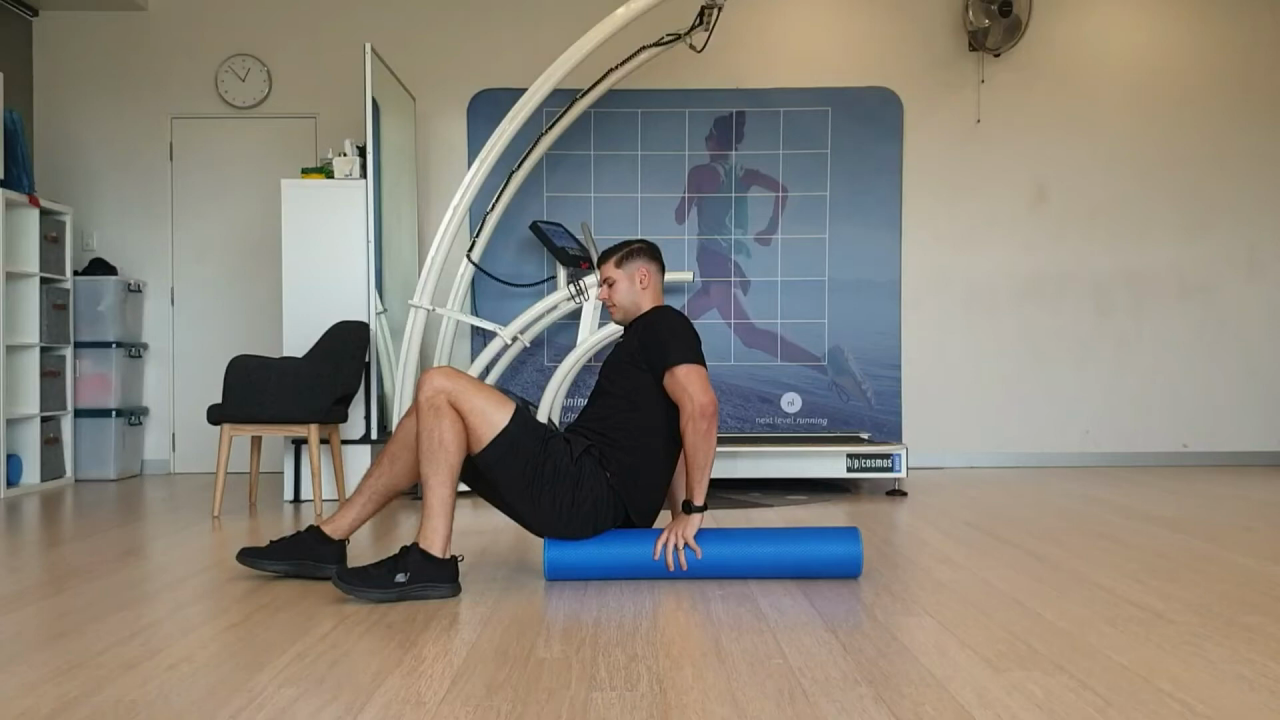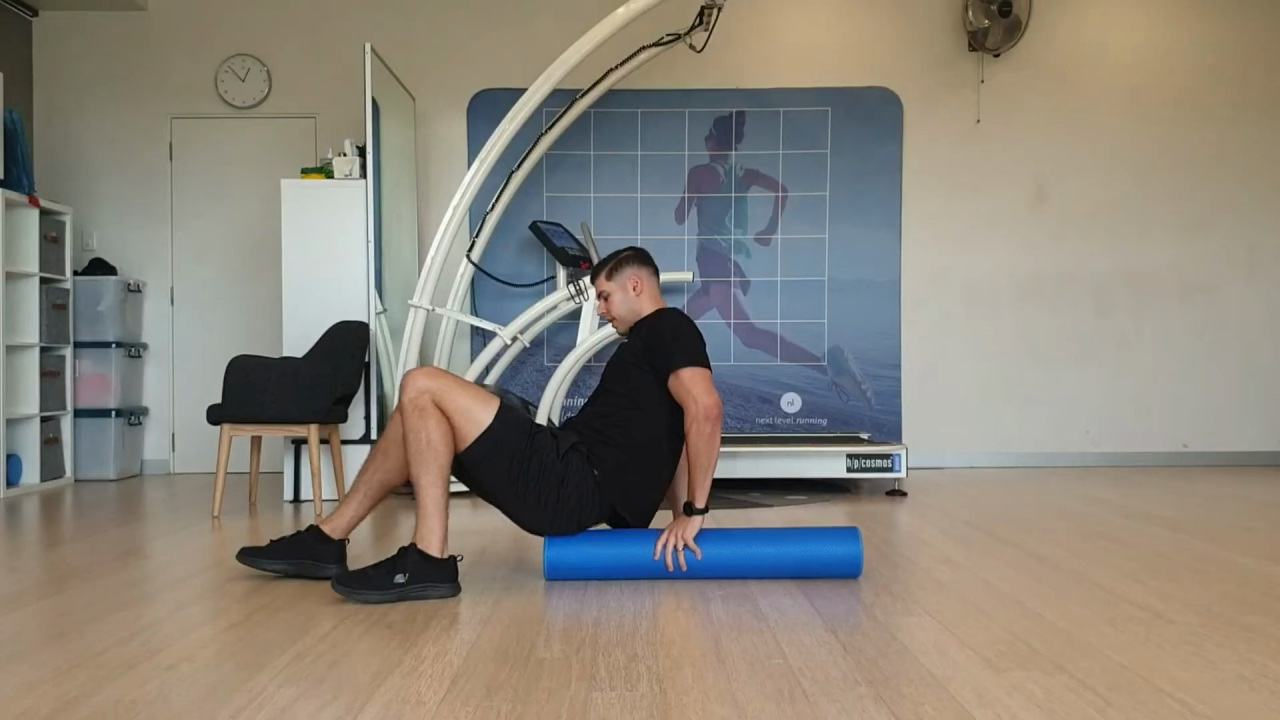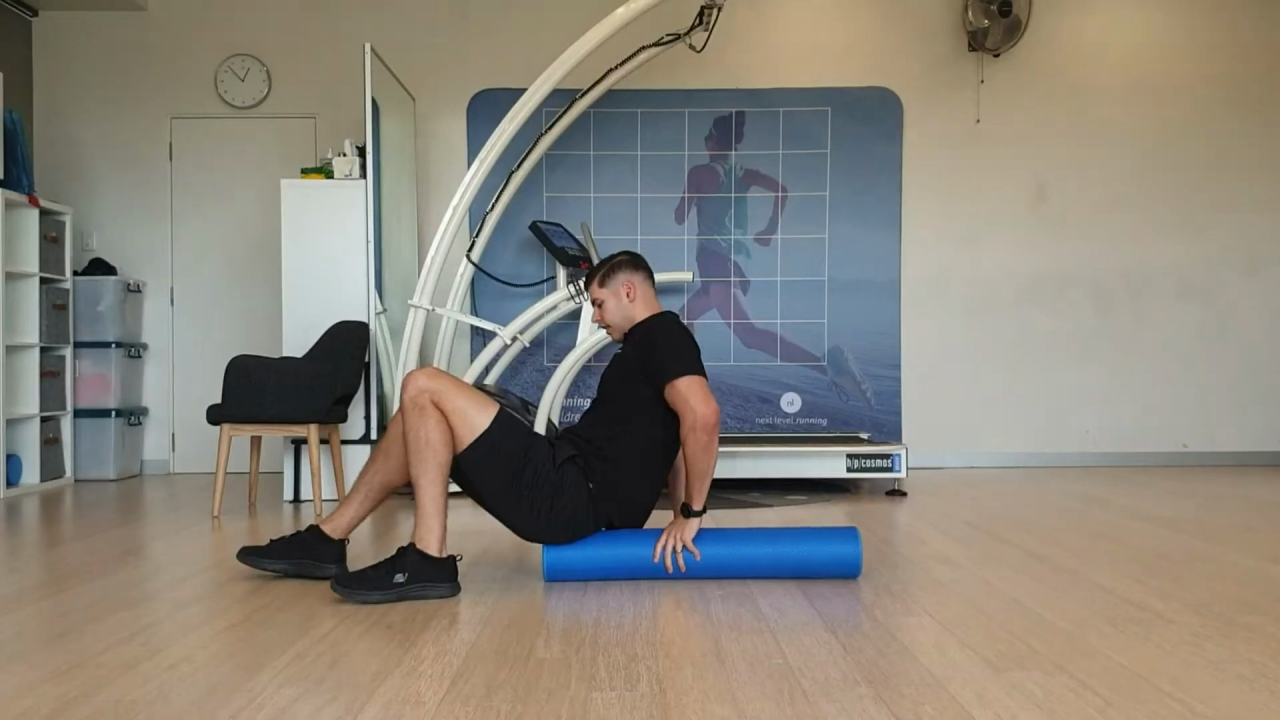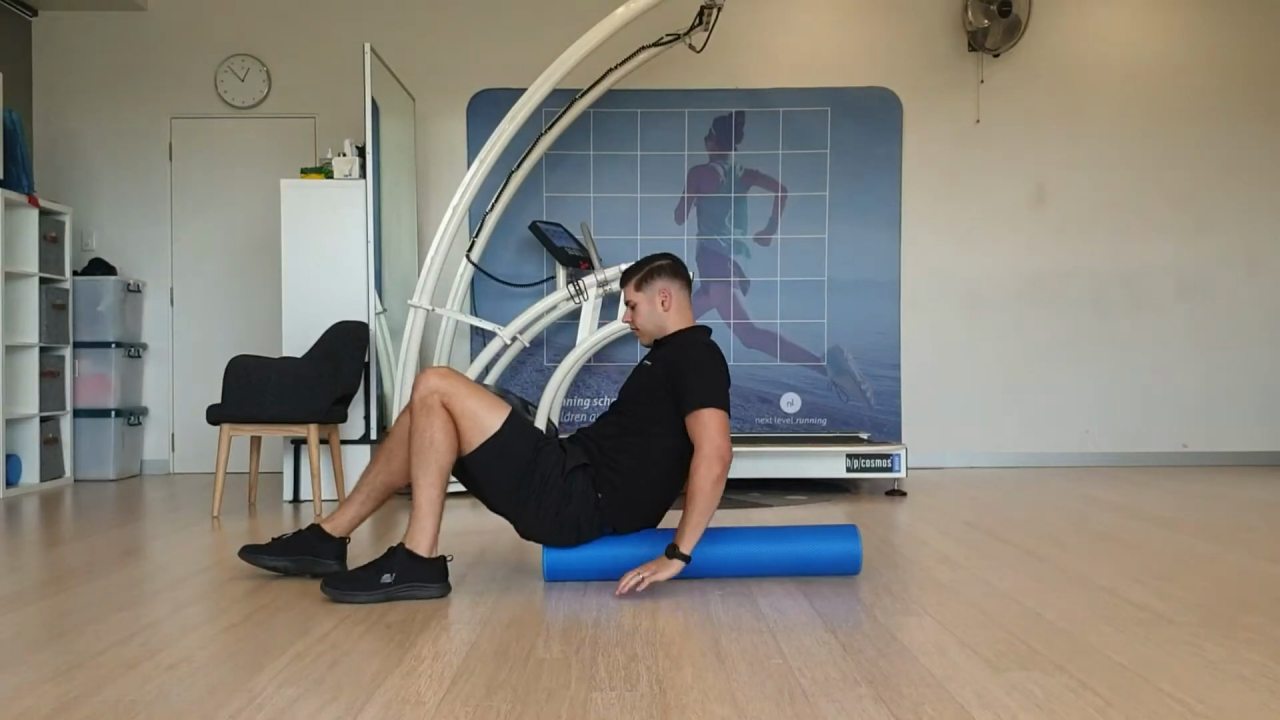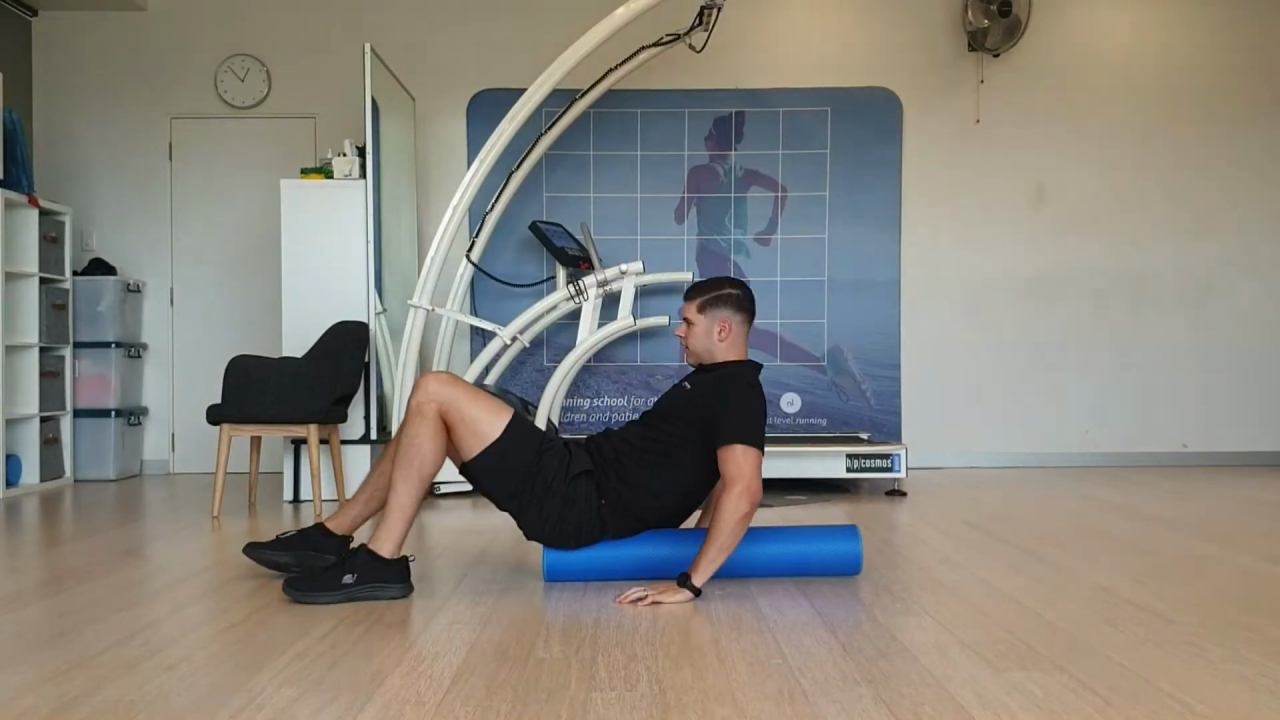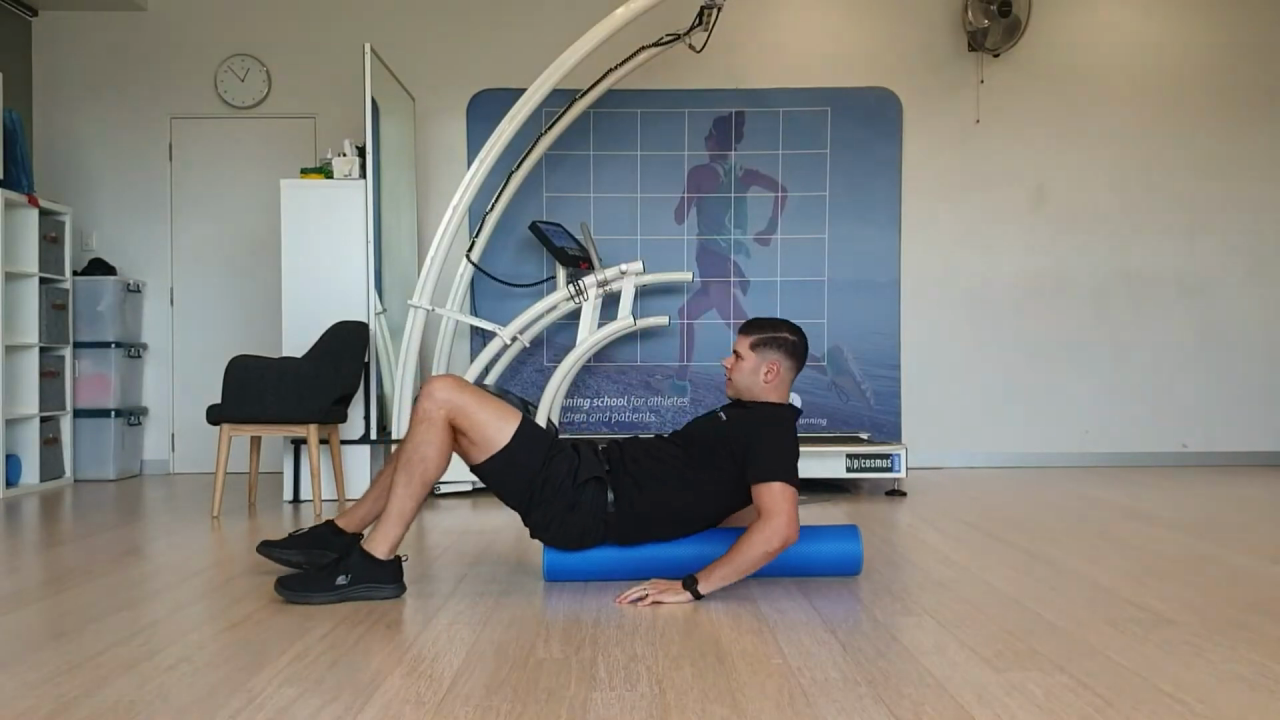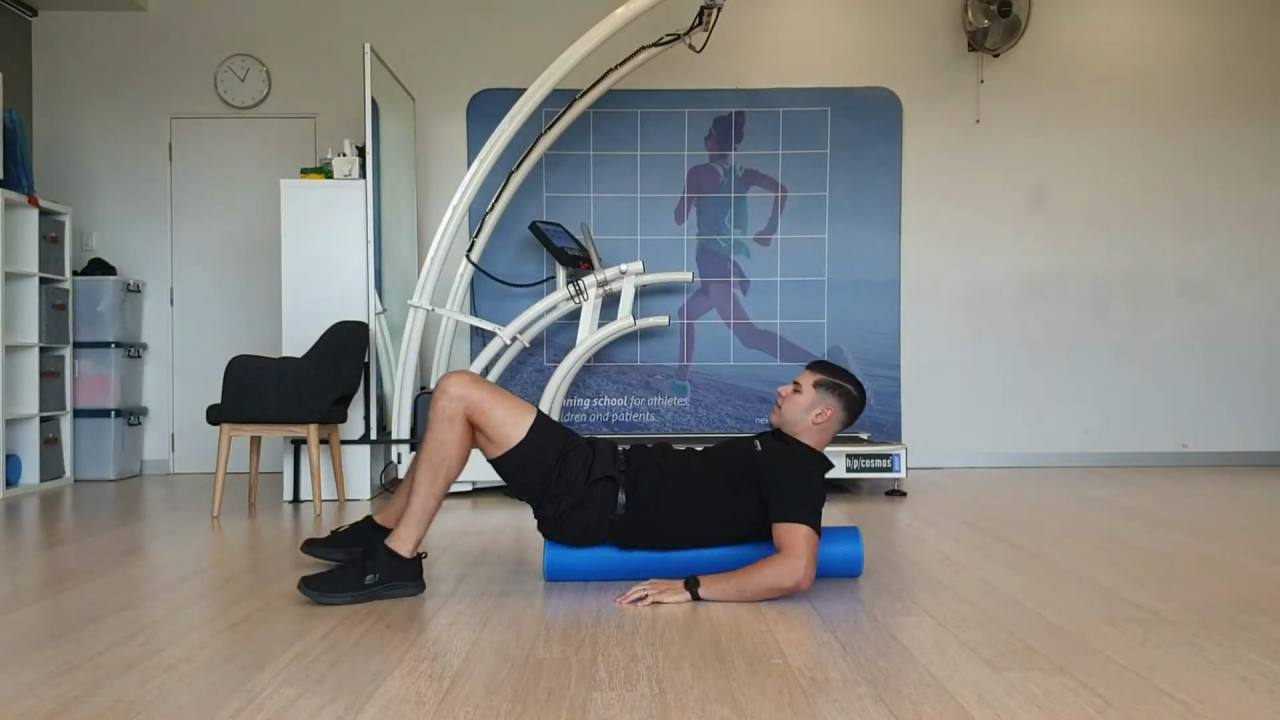
dt=0.3s
person 1, frame 1
left shoulder: (664, 325)
right shoulder: (649, 337)
left elbow: (701, 407)
right elbow: (664, 439)
left wrist: (694, 510)
right wrist: (676, 515)
left hip: (583, 493)
right hip: (583, 492)
left knee: (439, 388)
right knee: (429, 421)
left ankle: (431, 562)
right ankle: (326, 541)
person 1, frame 2
left shoulder: (667, 327)
right shoulder: (656, 340)
left elbow: (705, 410)
right elbow: (669, 434)
left wrist: (694, 512)
right wrist: (679, 515)
left hip: (568, 485)
right hip: (576, 482)
left knee: (422, 387)
right knee: (418, 416)
left ankle: (429, 561)
right ankle: (326, 539)
person 1, frame 3
left shoulder: (662, 337)
right shoulder: (653, 344)
left elbow: (702, 418)
right elbow: (673, 439)
left wrist: (690, 515)
left hip: (567, 497)
right hip: (573, 492)
left knee: (423, 388)
right knee: (418, 416)
left ankle: (428, 561)
right ankle: (326, 540)
person 1, frame 4
left shoulder: (693, 355)
right shoulder: (681, 355)
left elbow: (714, 452)
right elbow: (692, 453)
left wrist: (678, 554)
left hip: (572, 501)
right hip: (575, 485)
left knee: (434, 388)
right knee: (425, 414)
left ankle: (420, 560)
right ankle: (326, 539)
person 1, frame 5
left shoulder: (733, 392)
right shoulder: (721, 383)
left elbow: (744, 491)
right elbow: (724, 485)
left wrist: (688, 583)
left hip: (573, 503)
right hip: (578, 480)
left knee: (435, 392)
right knee: (432, 408)
left ankle: (380, 561)
right ankle: (332, 538)
person 1, frame 6
left shoulder: (767, 430)
right shoulder: (756, 423)
left elbow: (779, 527)
right elbow: (758, 513)
left wrist: (693, 587)
left hip: (584, 504)
right hip: (594, 473)
left knee: (441, 396)
right knee: (441, 412)
left ankle: (375, 562)
right ankle: (342, 534)
person 1, frame 7
left shoulder: (798, 472)
right shoulder: (782, 452)
left elbow: (794, 571)
right elbow: (712, 498)
left wrist: (688, 588)
left hip: (594, 503)
right hip: (607, 473)
left knee: (455, 393)
right knee: (462, 397)
left ankle: (395, 560)
right ankle: (381, 529)
person 2, frame 1
left shoulder: (700, 172)
right shoulder: (745, 174)
left elbow: (680, 218)
right elbow: (781, 189)
left wrist: (687, 195)
right wrist: (771, 229)
left hip: (715, 260)
right hip: (735, 261)
left knee: (748, 333)
right knee: (686, 315)
left ankle: (825, 364)
person 2, frame 2
left shoulder: (700, 172)
right shoulder: (744, 174)
left elbow: (680, 218)
right elbow: (781, 190)
left wrist: (687, 196)
right wrist: (771, 230)
left hip: (714, 260)
right hip: (735, 261)
left knee: (748, 333)
right knee: (686, 316)
left ankle: (826, 365)
person 2, frame 3
left shoulder: (700, 172)
right shoulder: (744, 173)
left elbow: (680, 218)
right elbow: (781, 190)
left wrist: (687, 196)
right wrist: (771, 230)
left hip: (715, 260)
right hip: (736, 260)
left knee: (748, 333)
right knee: (686, 315)
left ankle: (825, 365)
person 2, frame 4
left shoulder: (700, 173)
right shoulder: (744, 174)
left elbow: (680, 218)
right elbow: (781, 190)
left wrist: (687, 197)
right wrist: (770, 229)
left hip: (714, 260)
right hip: (735, 261)
left knee: (748, 333)
left ankle: (825, 364)
person 2, frame 5
left shoulder: (700, 172)
right shoulder: (745, 173)
left elbow: (680, 218)
right elbow: (780, 189)
left wrist: (686, 196)
right wrist: (770, 230)
left hip: (715, 260)
right hip: (736, 261)
left knee: (748, 333)
left ankle: (825, 364)
person 2, frame 6
left shoulder: (700, 173)
right shoulder: (745, 173)
left elbow: (680, 218)
right elbow: (781, 190)
left wrist: (689, 196)
right wrist: (770, 229)
left hip: (715, 261)
right hip: (736, 261)
right knee: (686, 315)
left ankle: (825, 364)
right ankle: (681, 381)
person 2, frame 7
left shoulder: (700, 173)
right shoulder: (744, 173)
left elbow: (680, 218)
right elbow: (780, 190)
left wrist: (686, 197)
right wrist: (771, 229)
left hip: (714, 261)
right hip: (734, 261)
left knee: (747, 333)
right knee: (687, 314)
right ankle: (681, 381)
